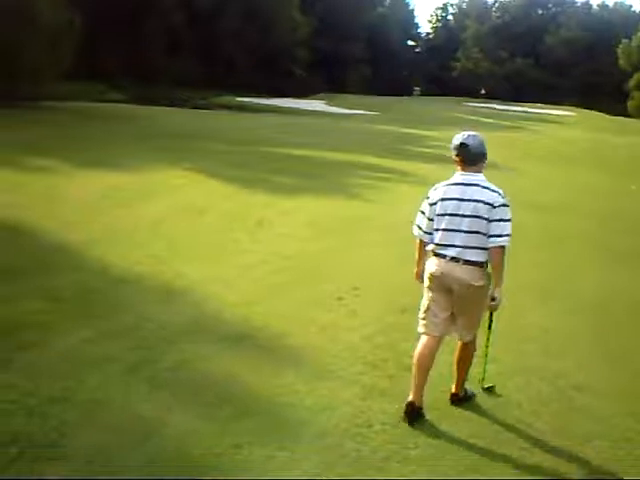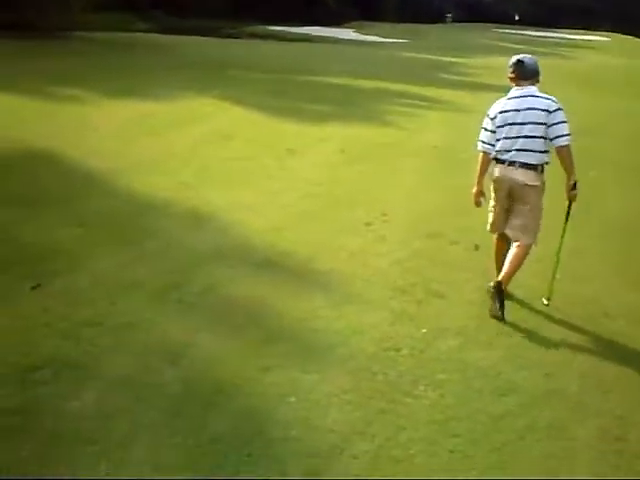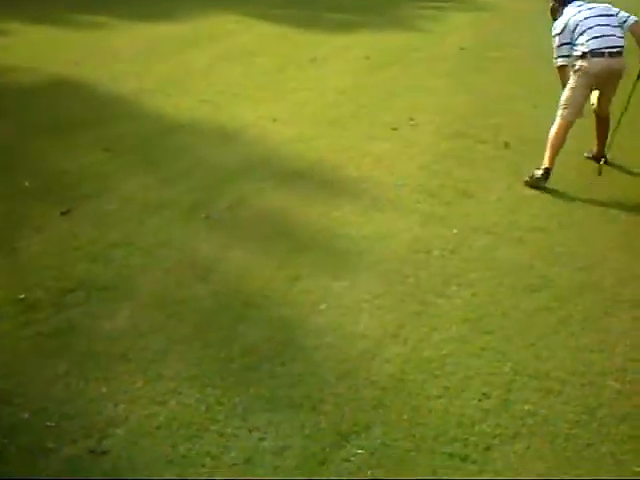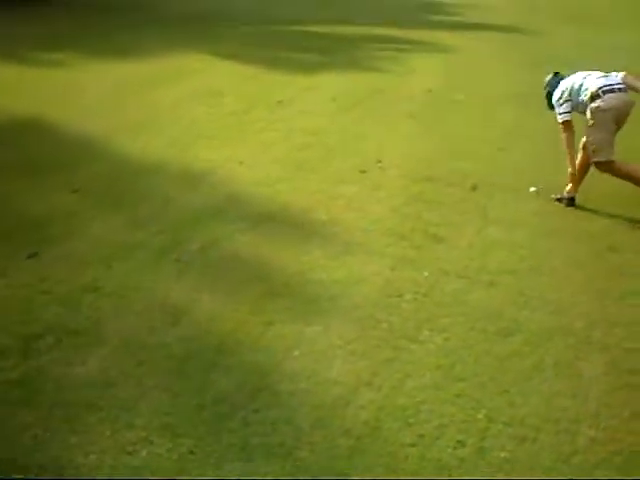
dt=0.7s
person 1, frame 1
left shoulder: (438, 191)
right shoulder: (495, 197)
left elbow: (423, 237)
right elbow: (497, 247)
left wrist: (419, 266)
right wrist: (497, 288)
left hip: (439, 268)
right hip: (473, 274)
left knee: (430, 335)
right knee: (468, 336)
left ankle: (414, 401)
right ankle: (458, 391)
person 1, frame 2
left shoulder: (498, 106)
right shoulder: (550, 105)
left elbow: (485, 150)
right elbow: (562, 146)
left wrist: (478, 184)
right wrist: (572, 181)
left hip: (500, 173)
right hip: (530, 177)
left knee: (502, 232)
right knee: (523, 240)
left ankle: (500, 284)
right ankle: (500, 284)
person 1, frame 3
left shoulder: (562, 21)
left elbow: (562, 62)
left wrist: (567, 89)
left hip: (589, 63)
right hip: (617, 62)
left knee: (565, 118)
right knee: (602, 108)
left ankle: (545, 169)
right ankle: (599, 153)
person 1, frame 4
left shoulder: (559, 93)
right shoulder: (587, 77)
left elbow: (567, 130)
right elbow: (623, 77)
left wrist: (571, 164)
left hip: (604, 103)
right hip: (624, 99)
left knee: (601, 161)
right knee: (586, 147)
right ankle: (569, 192)
